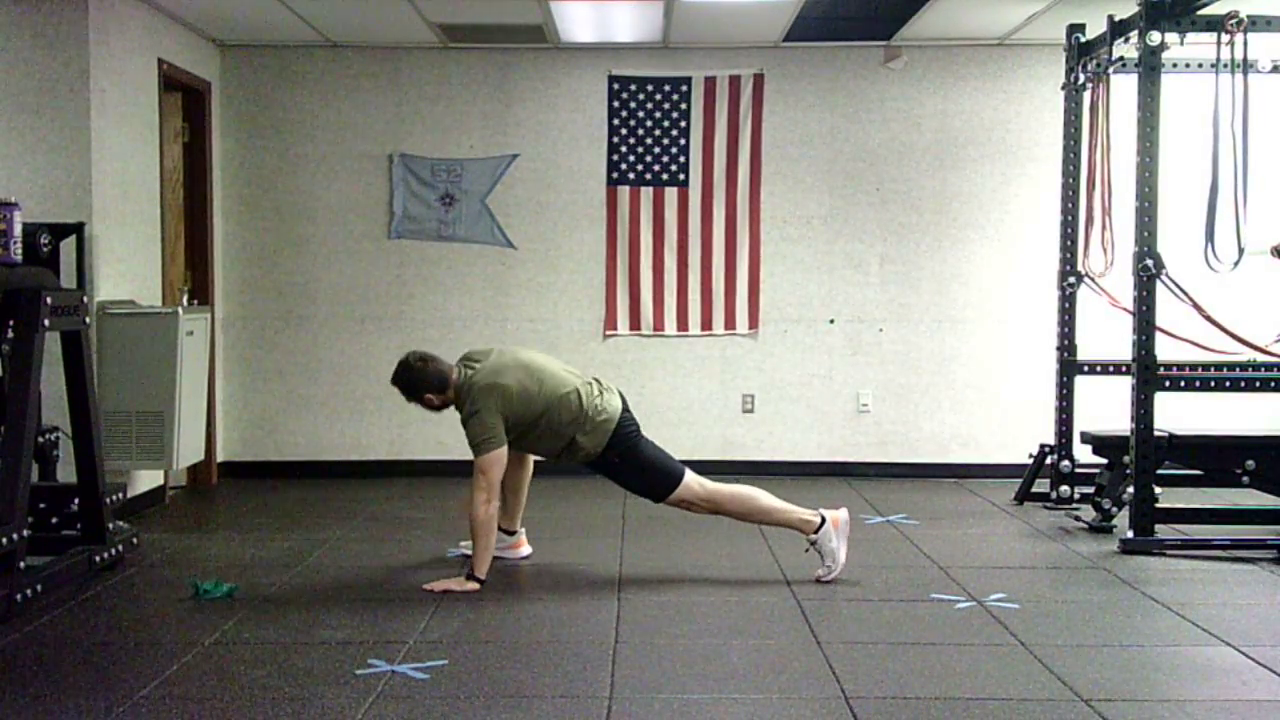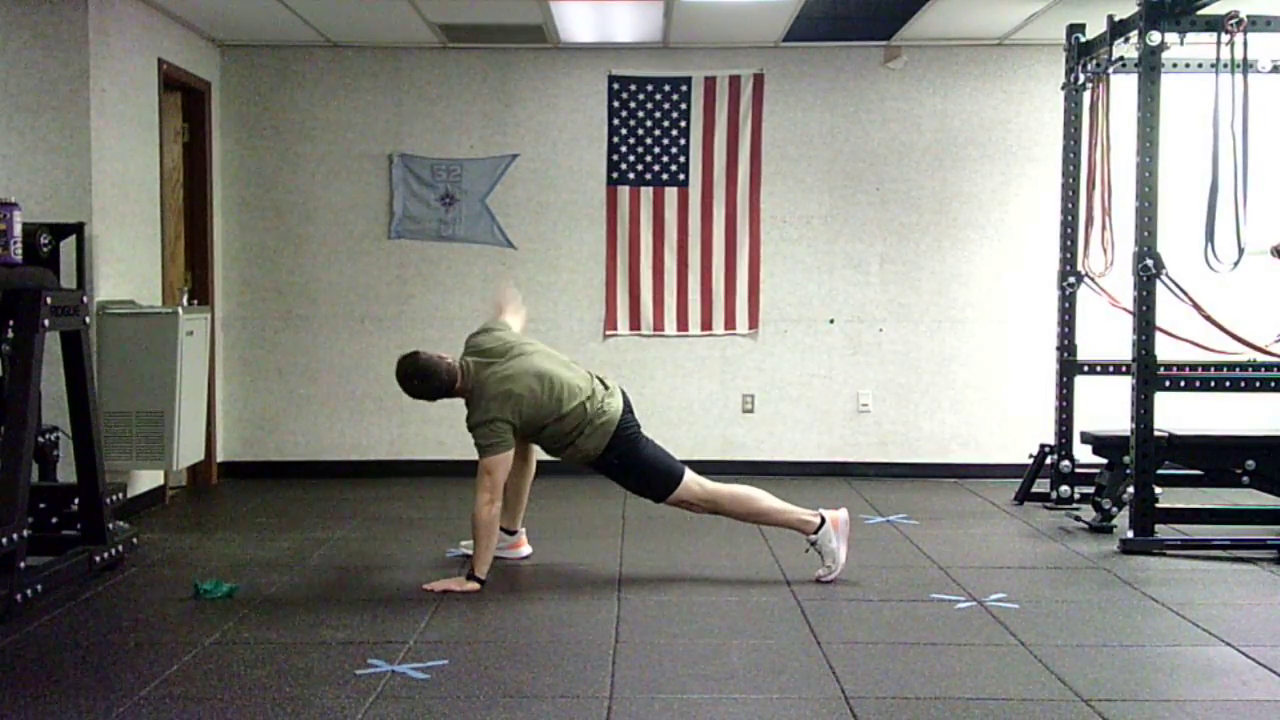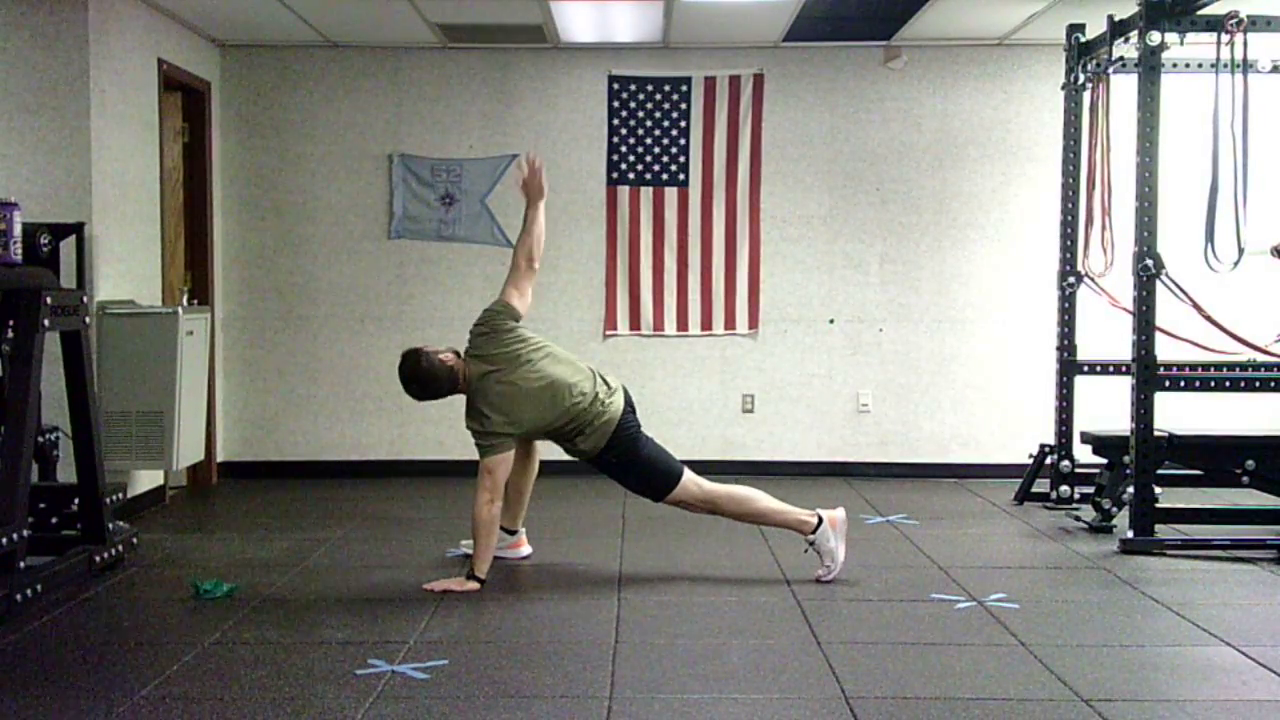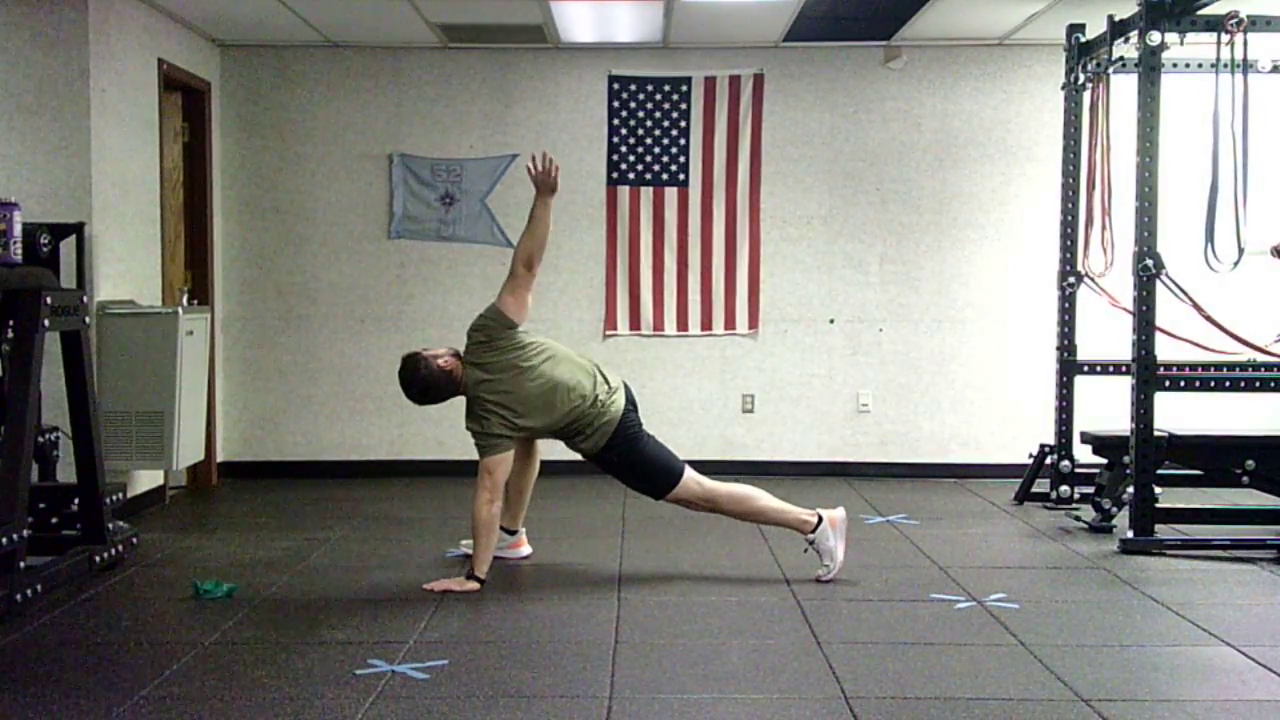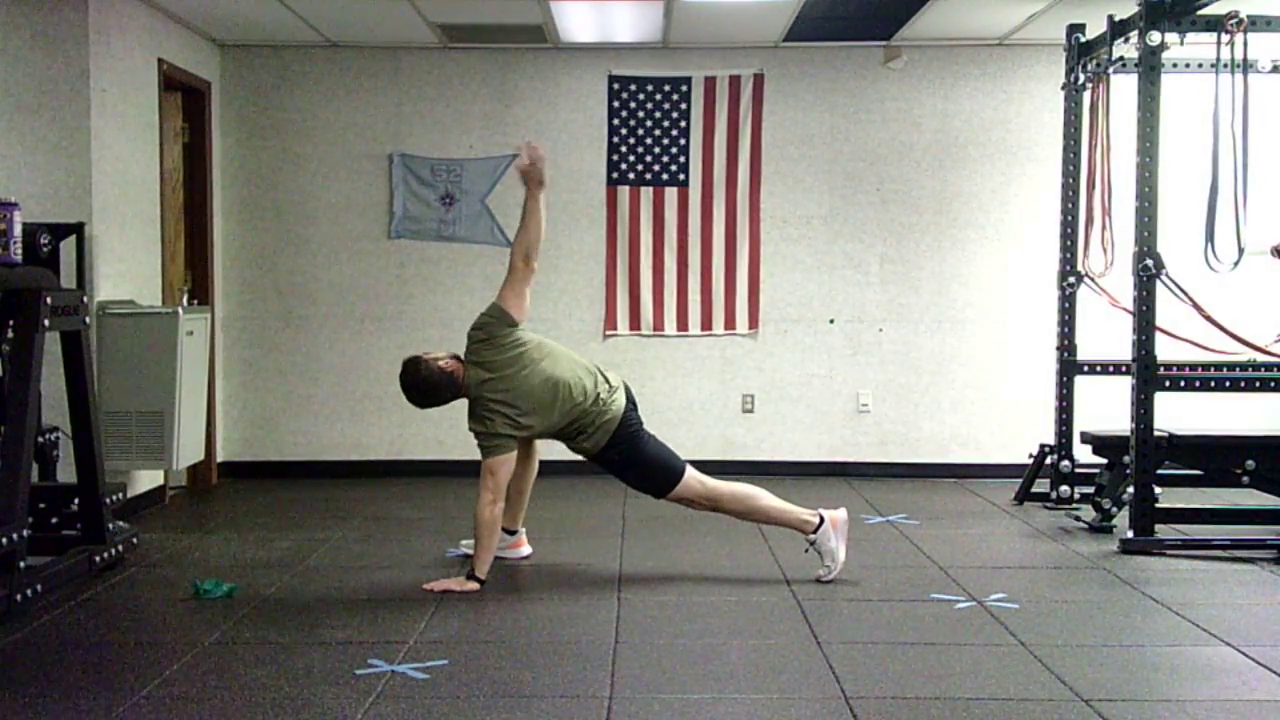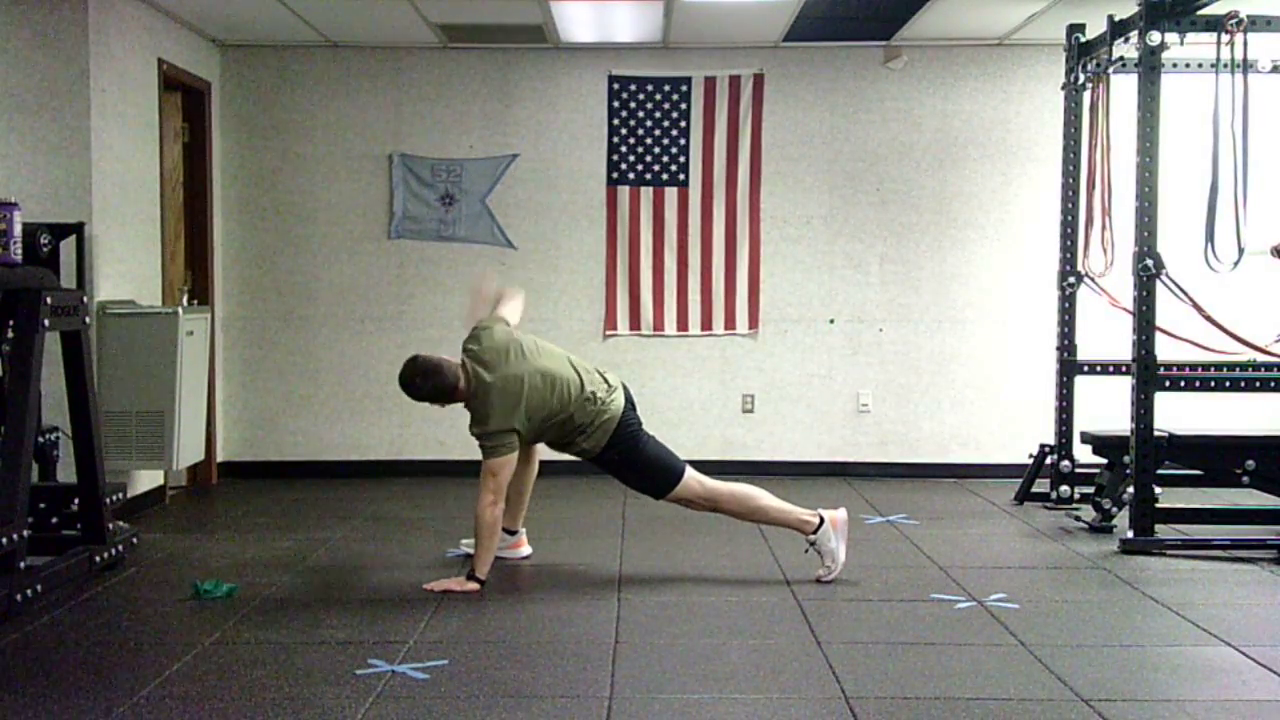
dt=0.2s
person 1, frame 1
left shoulder: (480, 408)
right shoulder: (471, 361)
left elbow: (487, 494)
left wrist: (475, 575)
left hip: (604, 437)
right hip: (601, 403)
left knee: (701, 495)
left ankle: (819, 524)
right ankle: (511, 537)
person 1, frame 2
left shoulder: (487, 419)
right shoulder: (483, 345)
left elbow: (490, 492)
right elbow: (512, 316)
left wrist: (476, 574)
right wrist: (508, 303)
left hip: (602, 443)
right hip: (602, 398)
left knee: (703, 495)
left ankle: (818, 523)
right ankle: (512, 538)
person 1, frame 3
left shoulder: (488, 413)
right shoulder: (490, 336)
left elbow: (490, 495)
right elbow: (527, 264)
left wrist: (475, 576)
right wrist: (535, 200)
left hip: (606, 436)
right hip: (606, 395)
left knee: (700, 495)
left ankle: (817, 525)
right ankle: (511, 538)
person 1, frame 4
left shoulder: (487, 415)
right shoulder: (487, 338)
left elbow: (489, 494)
right elbow: (526, 267)
left wrist: (475, 575)
right wrist: (544, 197)
left hip: (607, 433)
right hip: (607, 391)
left knee: (701, 494)
left ankle: (816, 523)
right ankle: (511, 537)
person 1, frame 5
left shoulder: (491, 414)
right shoulder: (488, 339)
left elbow: (493, 493)
right elbow: (525, 267)
left wrist: (475, 575)
right wrist: (535, 191)
left hip: (609, 432)
right hip: (605, 389)
left knee: (702, 495)
left ankle: (817, 524)
right ankle: (511, 538)
person 1, frame 6
left shoulder: (493, 408)
right shoulder: (482, 341)
left elbow: (494, 493)
right elbow: (513, 301)
left wrist: (476, 574)
right wrist: (491, 296)
left hip: (606, 433)
right hip: (605, 392)
left knee: (703, 494)
left ankle: (818, 525)
right ankle: (512, 535)
